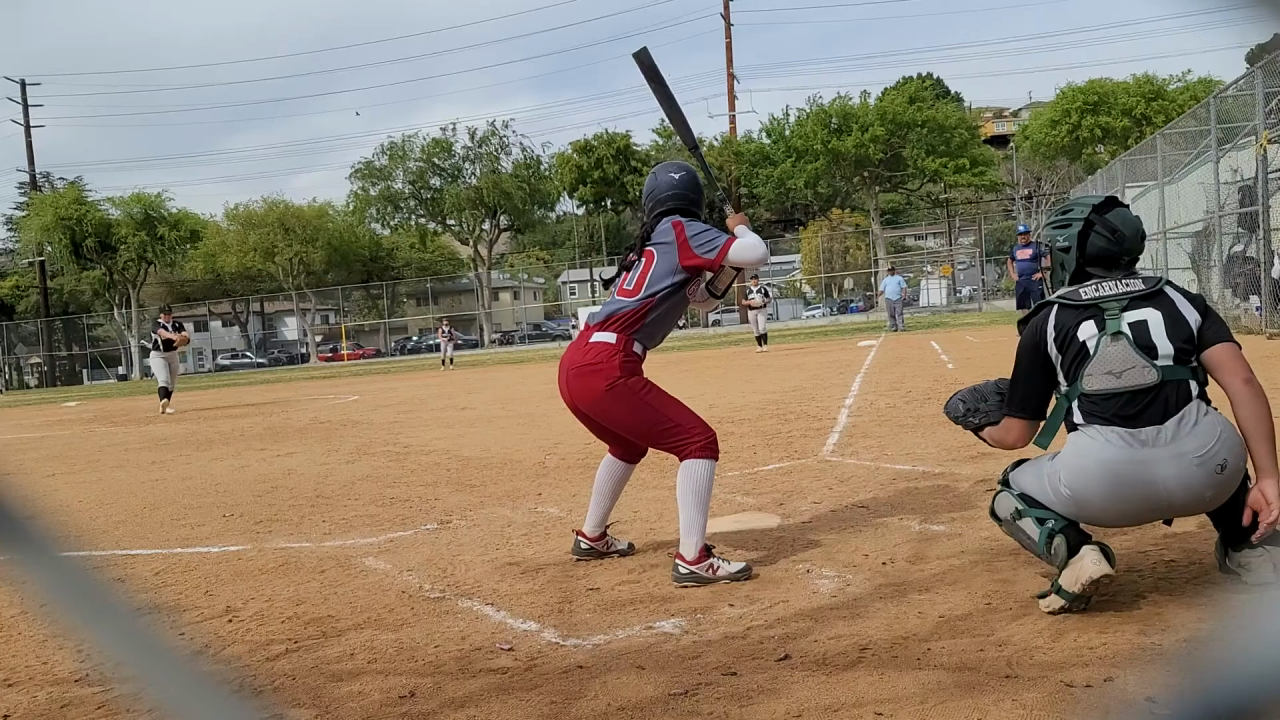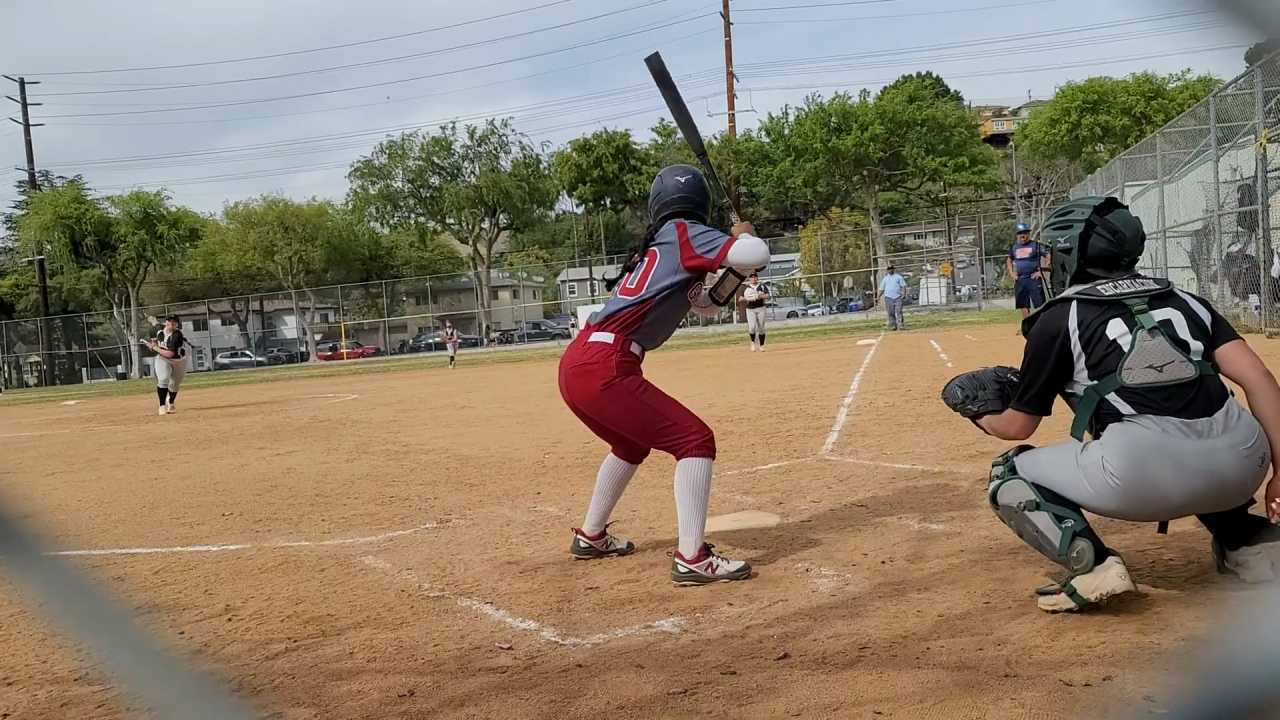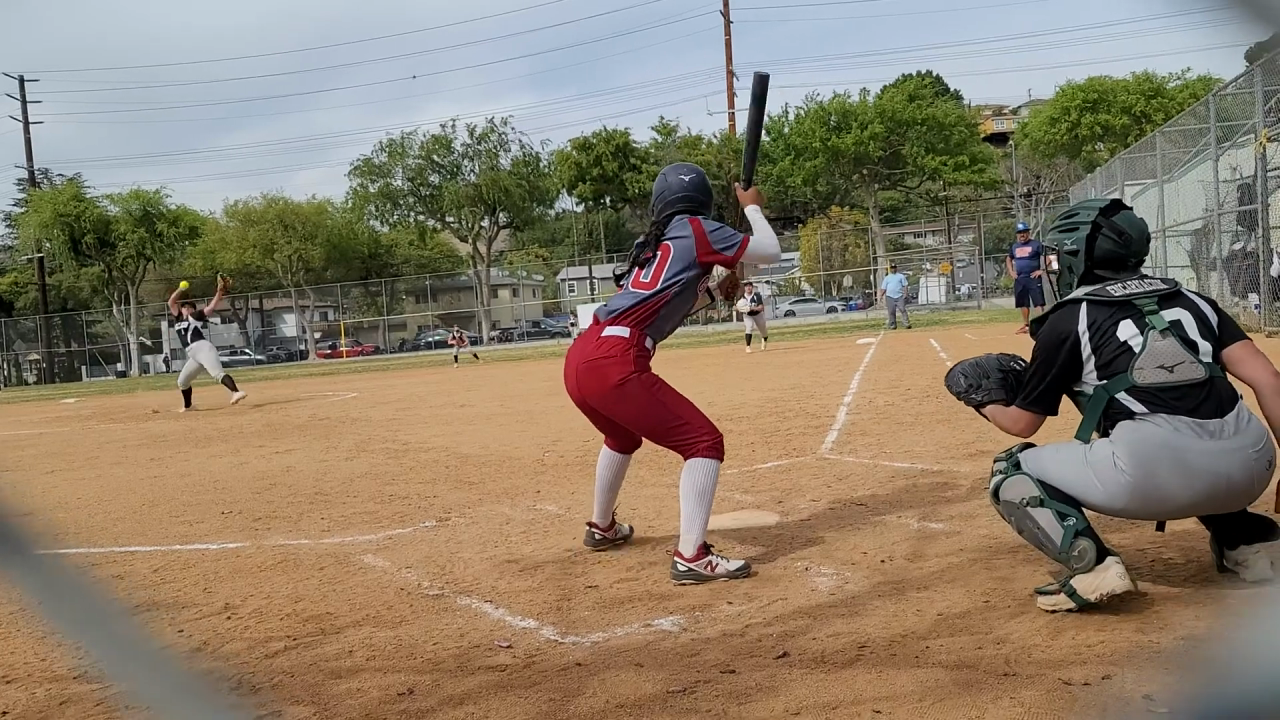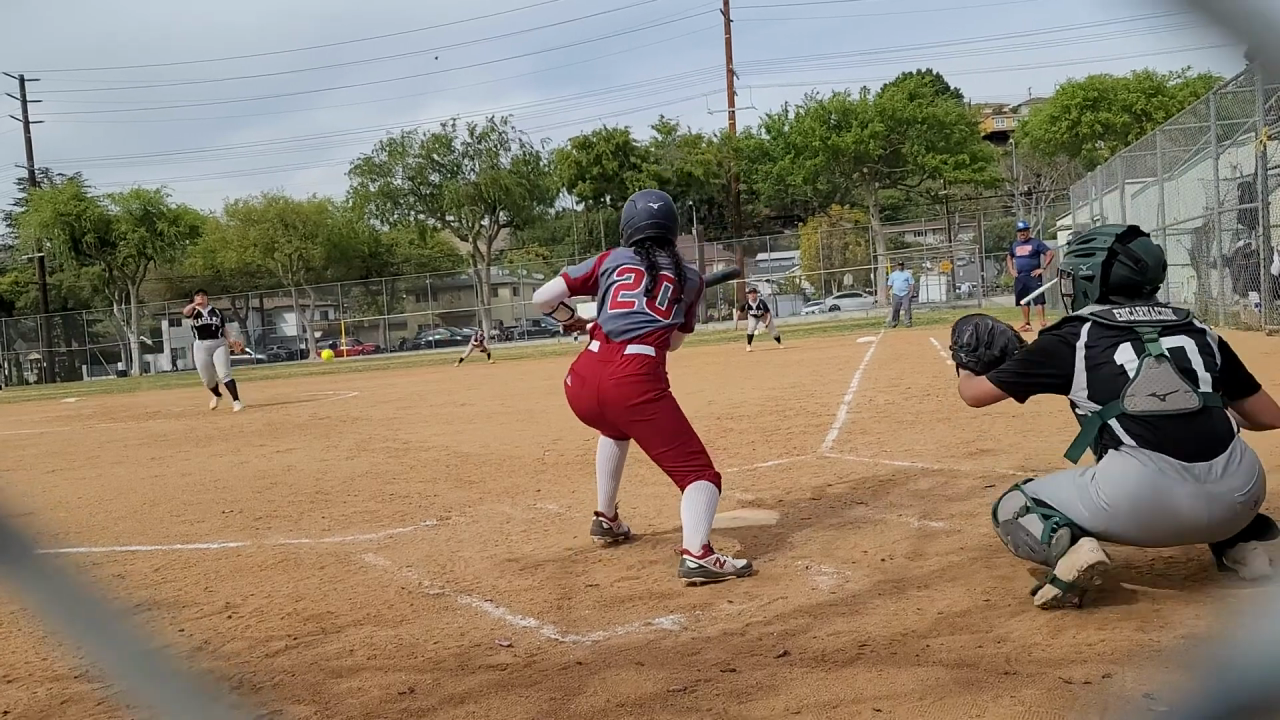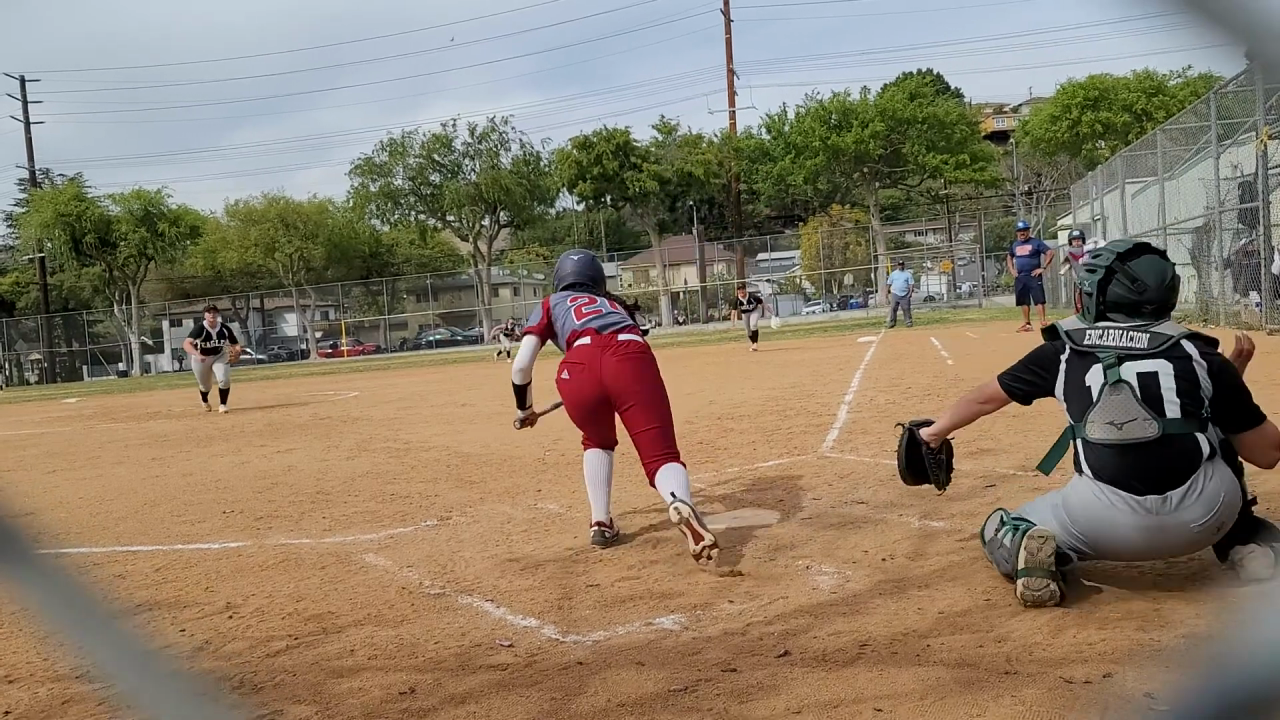
dt=0.4s
person 1, frame 1
left shoulder: (1048, 320)
right shoulder: (1181, 299)
left elbow: (1015, 435)
right elbow: (1241, 382)
left wrist: (981, 429)
left hip: (1106, 477)
right hip: (1202, 468)
left knee: (1012, 491)
left ankle: (1073, 552)
person 1, frame 2
left shoulder: (1058, 319)
right shoulder: (1183, 299)
left elbow: (1017, 426)
left wrist: (980, 416)
left hip: (1142, 470)
right hip: (1240, 460)
left knee: (1010, 475)
left ankle: (1090, 562)
right ankle: (1246, 542)
person 1, frame 3
left shoulder: (1068, 320)
right shoulder: (1190, 299)
left elbow: (1022, 422)
left wrist: (983, 403)
left hip: (1151, 468)
right hip: (1247, 463)
left knee: (1012, 472)
left ankle: (1091, 563)
right ankle: (1247, 540)
person 1, frame 4
left shoulder: (1071, 339)
right shoulder: (1195, 330)
left elbow: (976, 394)
left wrist: (964, 372)
left hip: (1141, 500)
left knee: (1014, 506)
left ankle: (1068, 546)
right ankle: (1247, 538)
person 1, frame 5
left shoulder: (1065, 350)
right shoulder: (1196, 353)
left elbow: (984, 398)
left wrist: (936, 431)
right wrist: (1236, 382)
left hip: (1113, 523)
right hip: (1203, 516)
left knee: (999, 531)
left ankle: (1038, 550)
right ankle: (1246, 541)
person 2, frame 1
left shoulder: (649, 245)
right shoulder: (681, 232)
left elbow: (704, 300)
right elbow: (757, 255)
left wrist: (725, 250)
right wrist: (740, 228)
left hip: (577, 365)
right hip: (604, 370)
left knee: (630, 443)
right knee: (698, 441)
left ankle: (591, 537)
right ankle: (691, 559)
person 2, frame 2
left shoulder: (657, 247)
right shoulder: (685, 234)
left elbow: (707, 306)
right elbow: (758, 255)
left wrist: (735, 268)
right wrist: (742, 236)
left hip: (578, 364)
right hip: (603, 369)
left knee: (632, 442)
right knee: (695, 441)
left ankle: (590, 536)
right ankle: (691, 558)
person 2, frame 3
left shoulder: (650, 241)
right shoulder: (696, 230)
right elbow: (770, 251)
left wrist: (714, 288)
right wrist: (752, 206)
left hip: (581, 359)
right hip: (614, 364)
left knee: (624, 435)
right knee: (703, 441)
left ankle: (601, 526)
right ankle: (691, 556)
person 2, frame 4
left shoulder: (610, 259)
right shoulder: (690, 278)
left elbow: (543, 298)
left wrist: (574, 320)
left hip: (582, 377)
right hip: (636, 380)
left knee: (618, 427)
right knee: (697, 470)
left ankle: (606, 519)
right ankle: (696, 554)
person 2, frame 5
left shoulder: (551, 304)
right shoulder: (616, 302)
left elbow: (521, 364)
left wrist: (523, 407)
left hip: (579, 367)
right hip: (632, 357)
left knee: (597, 442)
left ankle: (601, 523)
right ankle: (681, 503)
